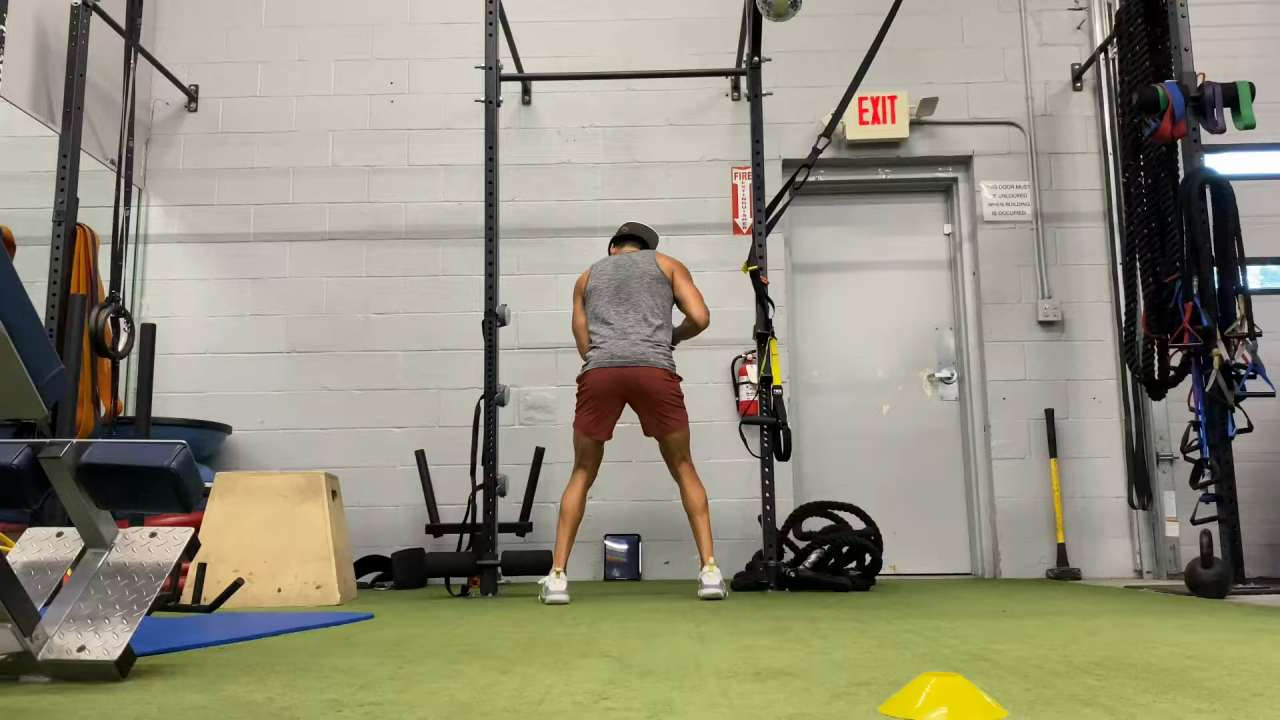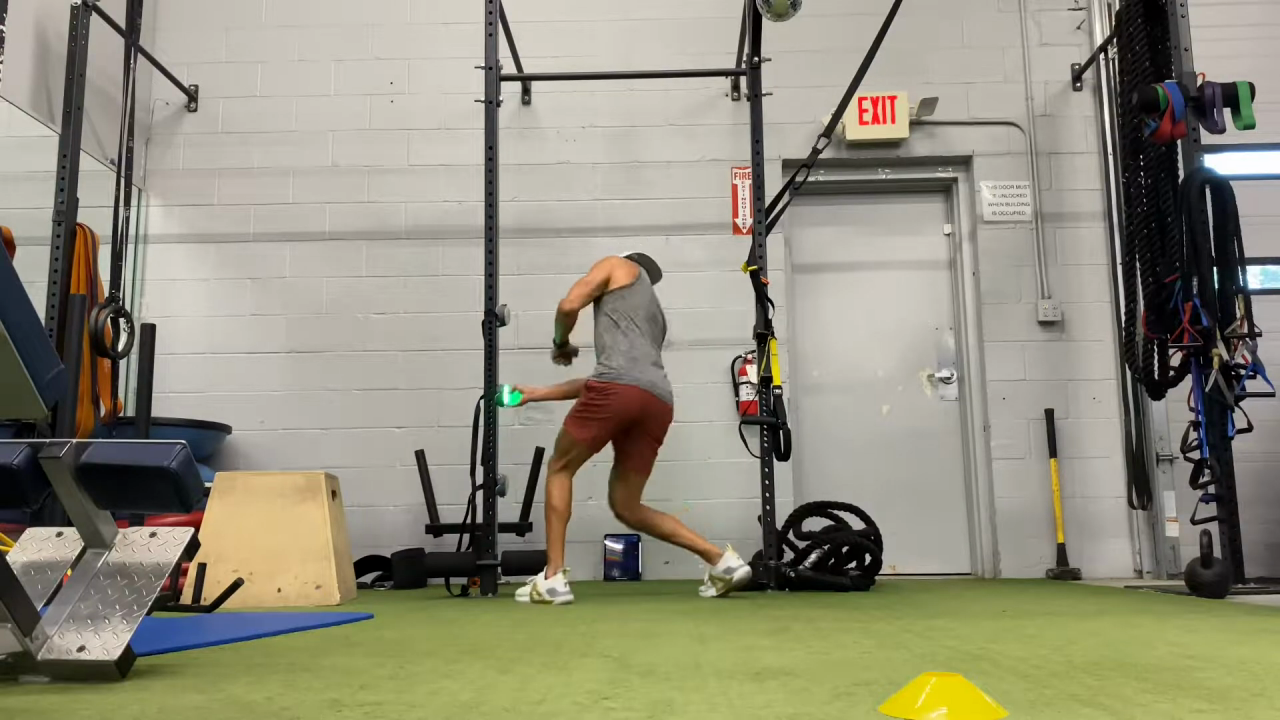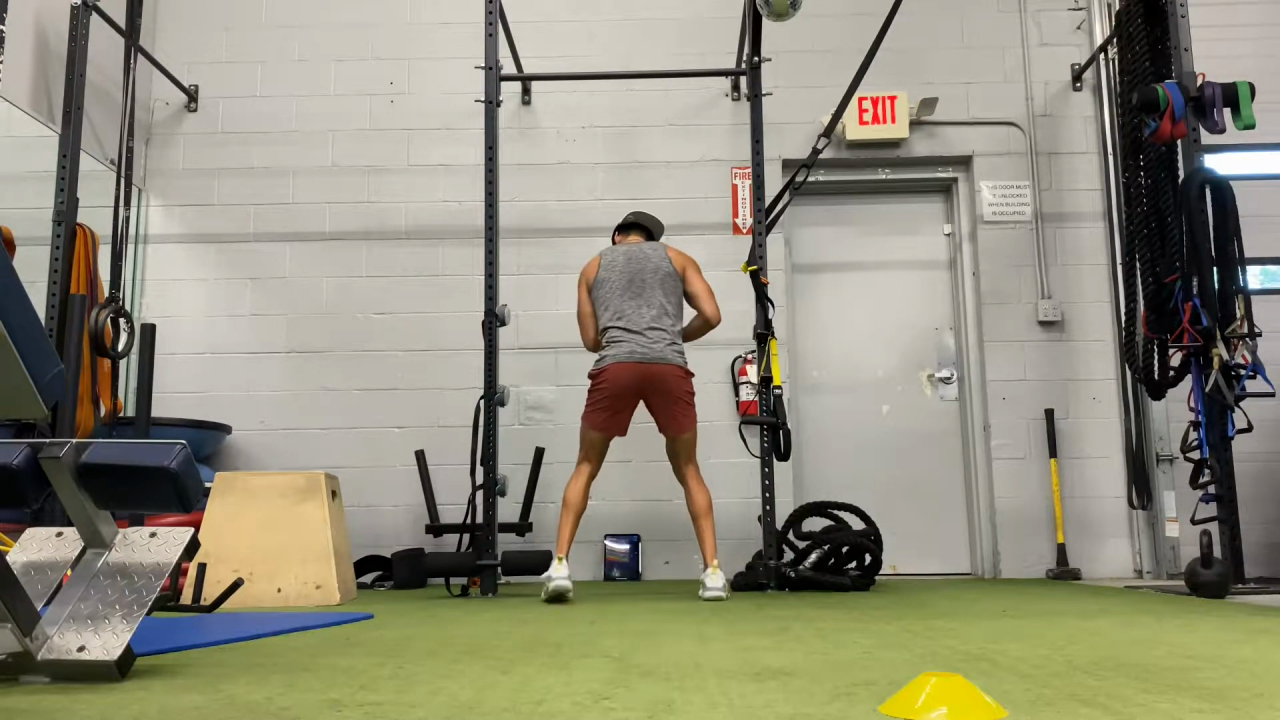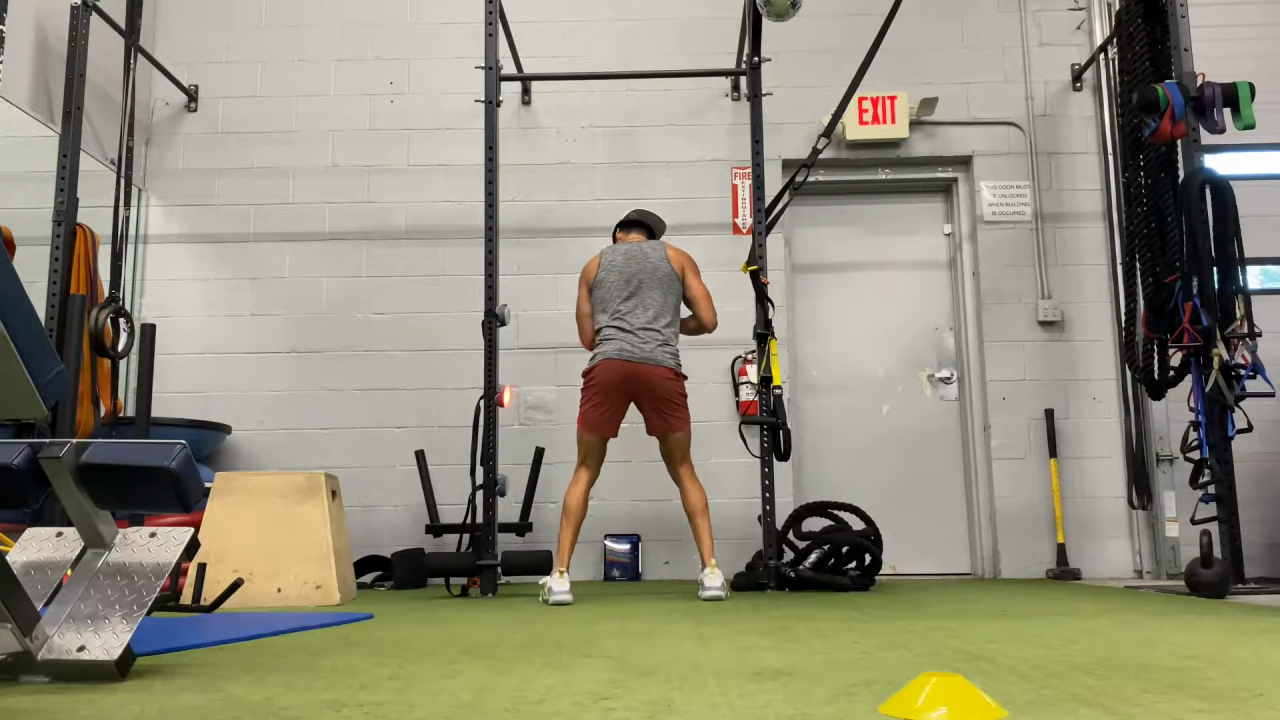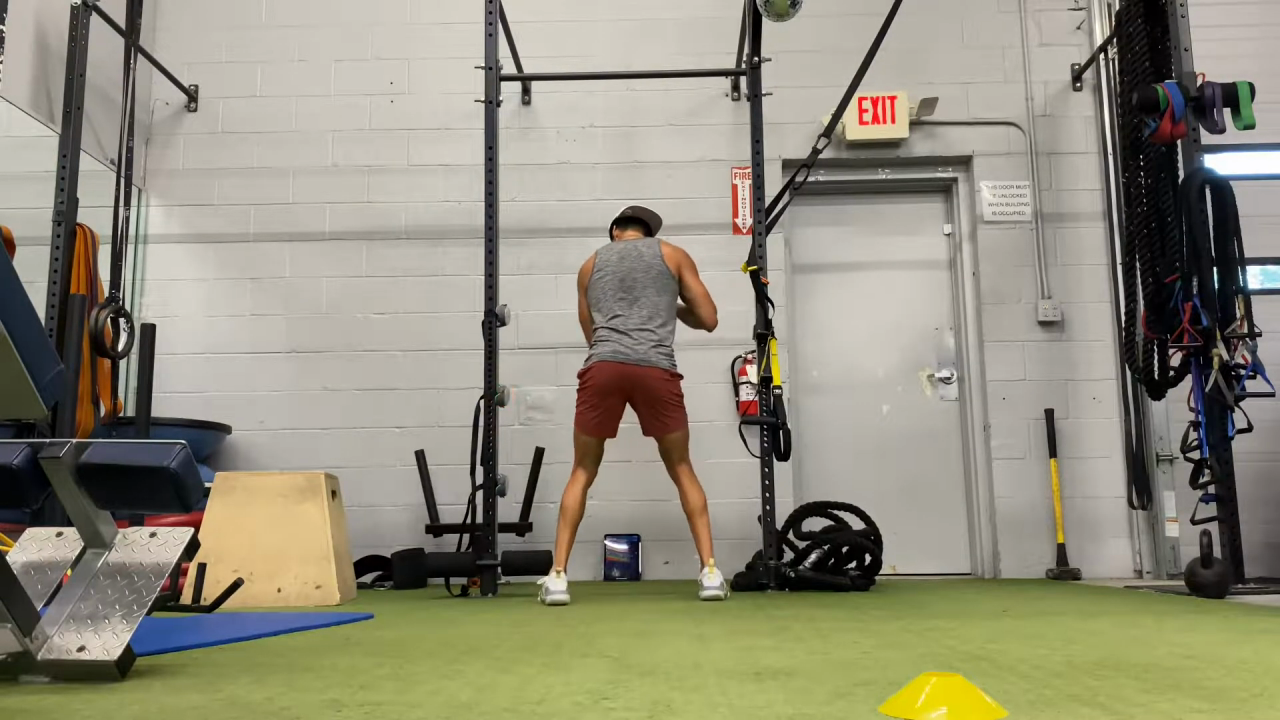
dt=1s
person 1, frame 1
left shoulder: (588, 277)
right shoulder: (667, 265)
right elbow: (700, 318)
left hip: (600, 372)
right hip: (654, 371)
left knee: (582, 475)
right knee: (683, 470)
left ankle: (557, 576)
right ankle: (709, 570)
person 1, frame 2
left shoulder: (619, 268)
right shoulder: (655, 317)
left elbow: (569, 305)
left wrist: (560, 343)
right wrist: (541, 393)
left hip: (616, 389)
right hip: (658, 403)
left knee: (559, 471)
right knee: (627, 506)
left ankle: (554, 577)
right ankle: (723, 559)
person 1, frame 3
left shoulder: (593, 267)
right shoulder: (676, 258)
left elbow: (590, 340)
right elbow: (711, 316)
left hip: (615, 369)
right hip: (668, 369)
left knee: (586, 468)
right knee: (688, 472)
left ankle: (560, 565)
right ankle: (713, 572)
person 1, frame 4
left shoulder: (594, 266)
right shoulder: (676, 257)
right elbow: (707, 321)
left hip: (608, 367)
right hip: (661, 370)
left knee: (585, 473)
right knee: (683, 472)
left ankle: (560, 577)
right ankle: (711, 572)
person 1, frame 5
left shoulder: (591, 265)
right shoulder: (672, 254)
right elbow: (708, 319)
left hip: (602, 368)
right hip: (656, 371)
left knee: (582, 474)
right knee: (682, 472)
left ankle: (557, 577)
right ankle: (710, 572)
